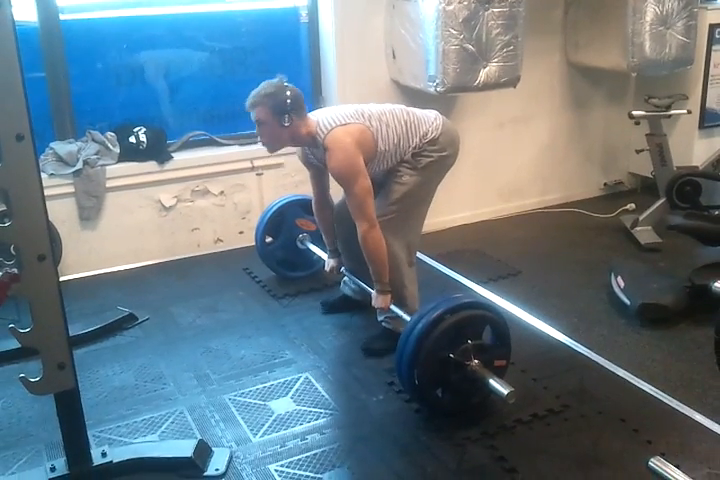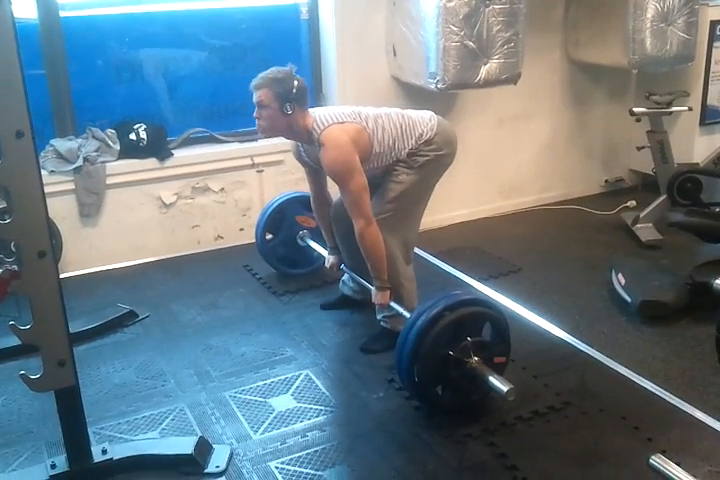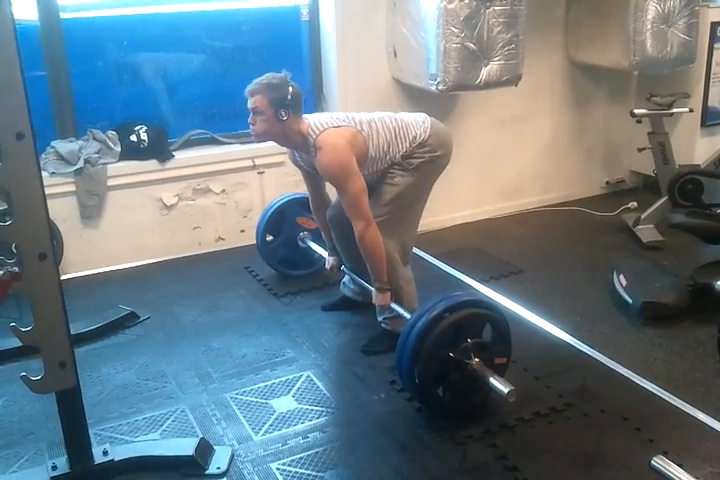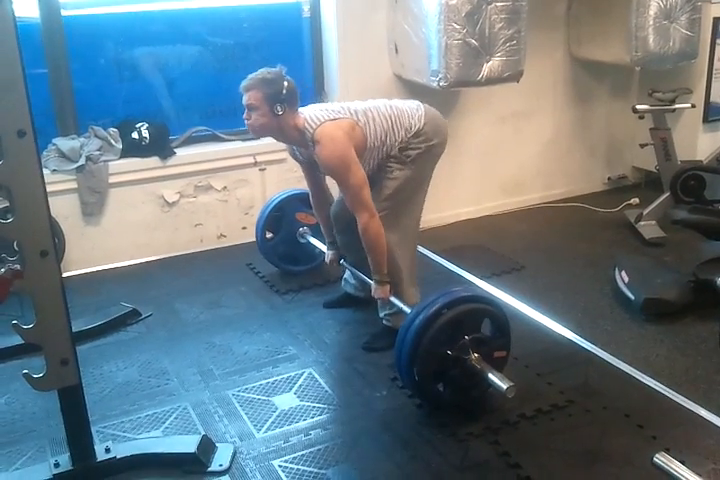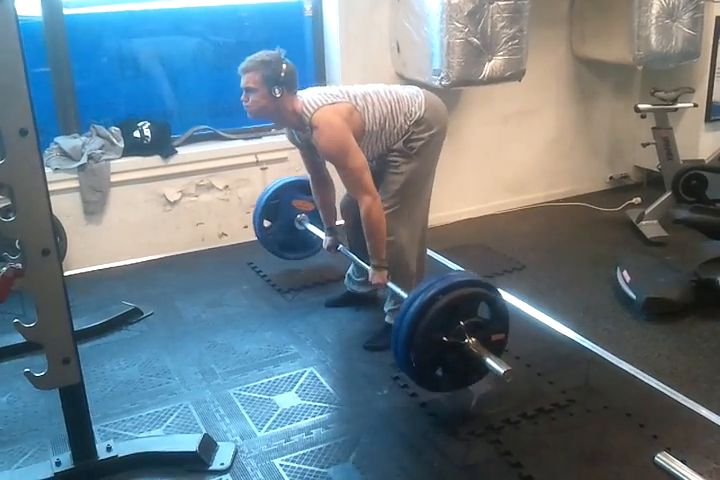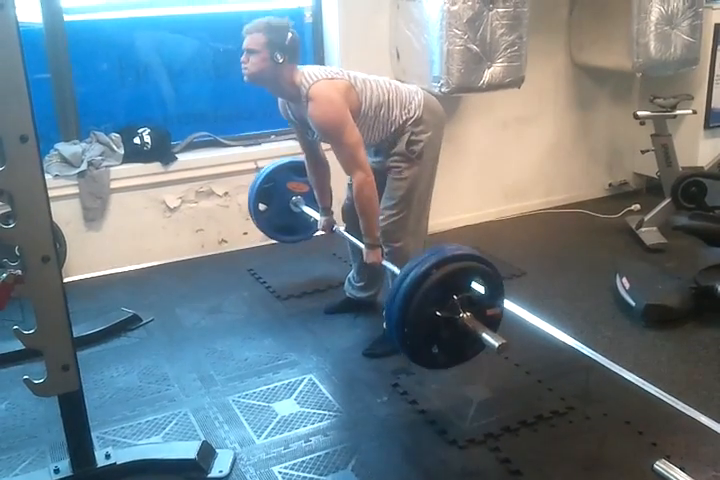
dt=0.3s
person 1, frame 1
left shoulder: (339, 147)
right shoulder: (307, 142)
left elbow: (368, 226)
right elbow: (321, 201)
left wrist: (382, 289)
right wrist: (333, 253)
left hip: (433, 142)
right hip: (401, 144)
left knee: (389, 228)
right knee: (344, 215)
left ankle: (400, 326)
right ankle: (357, 292)
person 1, frame 2
left shoulder: (334, 145)
right shoulder: (302, 141)
left elbow: (364, 223)
right elbow: (320, 198)
left wrist: (382, 286)
right wrist: (332, 249)
left hip: (430, 143)
right hip: (400, 144)
left knee: (385, 227)
right knee: (342, 215)
left ankle: (398, 324)
right ankle: (357, 290)
person 1, frame 3
left shoulder: (331, 150)
right shoulder: (298, 145)
left elbow: (364, 225)
right elbow: (318, 201)
left wrist: (383, 287)
right wrist: (332, 251)
left hip: (425, 145)
right hip: (397, 143)
left knee: (383, 232)
right knee: (338, 218)
left ankle: (400, 325)
right ankle: (358, 291)
person 1, frame 4
left shoulder: (329, 143)
right shoulder: (295, 137)
left elbow: (368, 217)
right elbow: (319, 193)
left wrist: (382, 280)
right wrist: (331, 244)
left hip: (420, 134)
right hip: (394, 134)
left knee: (385, 226)
right knee: (341, 215)
left ankle: (401, 320)
right ankle: (359, 288)
person 1, frame 5
left shoulder: (326, 126)
right shoulder: (293, 121)
left elbow: (369, 199)
right elbow: (320, 178)
left wrist: (379, 266)
right wrist: (330, 231)
left hip: (420, 122)
right hip: (391, 128)
left knee: (395, 221)
right knee: (352, 210)
right ankle: (361, 287)
person 1, frame 6
left shoulder: (322, 101)
right shoulder: (288, 101)
left elbow: (361, 176)
right elbow: (314, 157)
left wrist: (373, 245)
right wrist: (325, 211)
left hip: (417, 124)
right hip: (387, 132)
left knee: (397, 227)
right knee: (354, 213)
right ankle: (361, 293)
